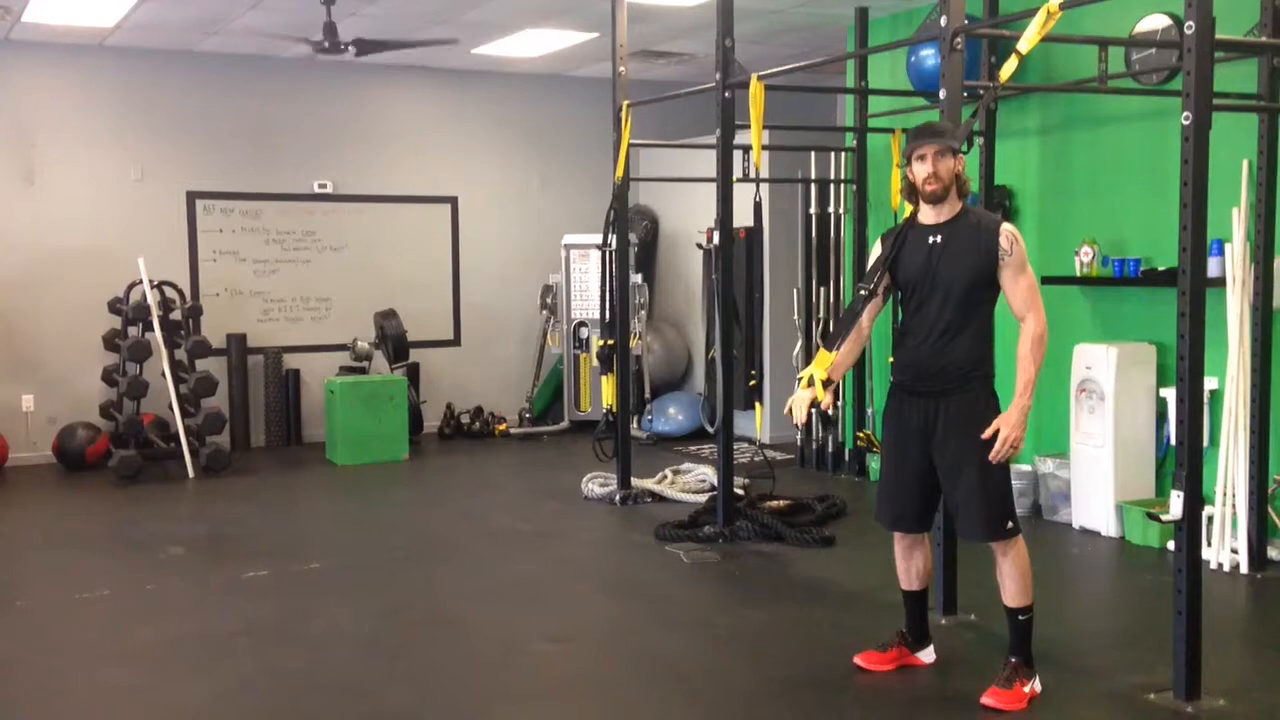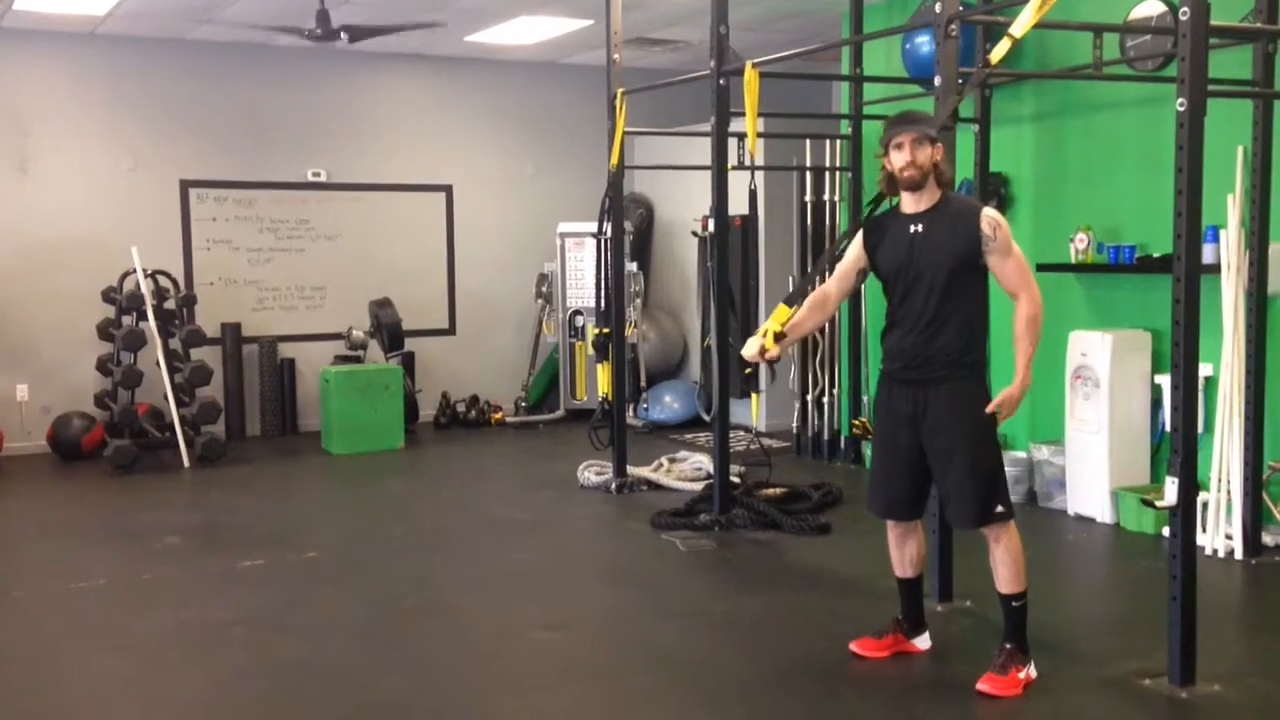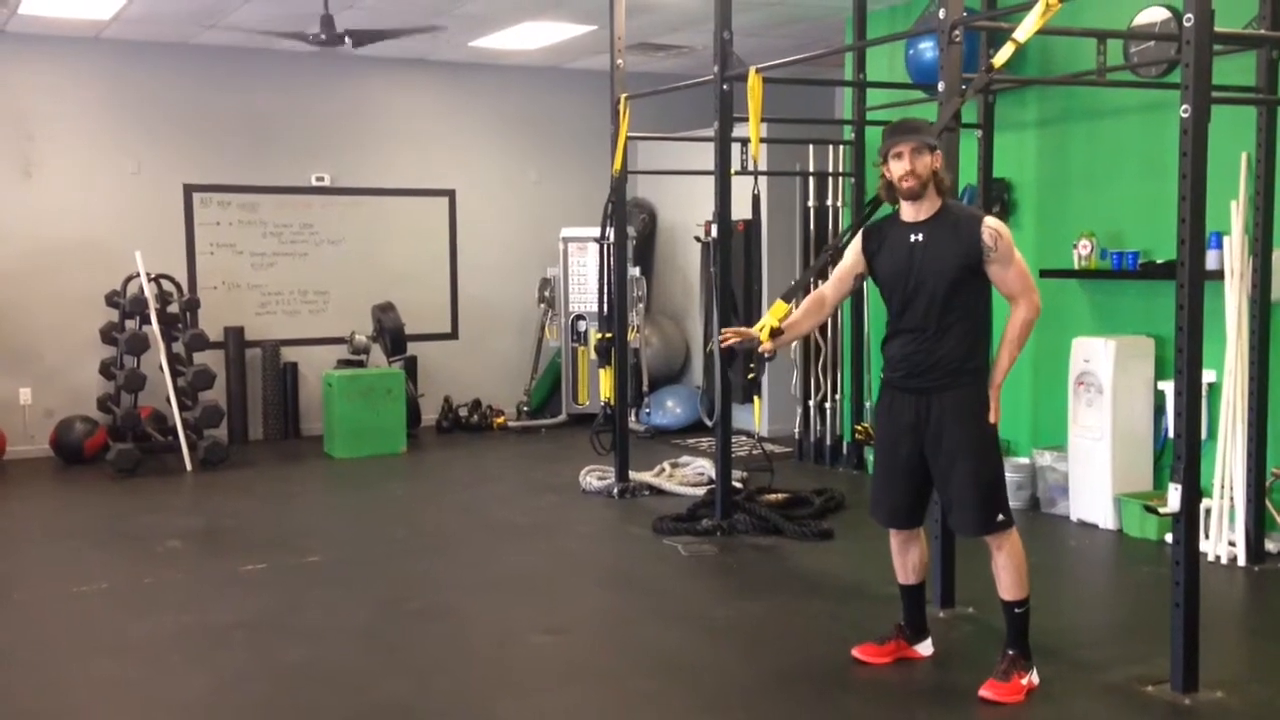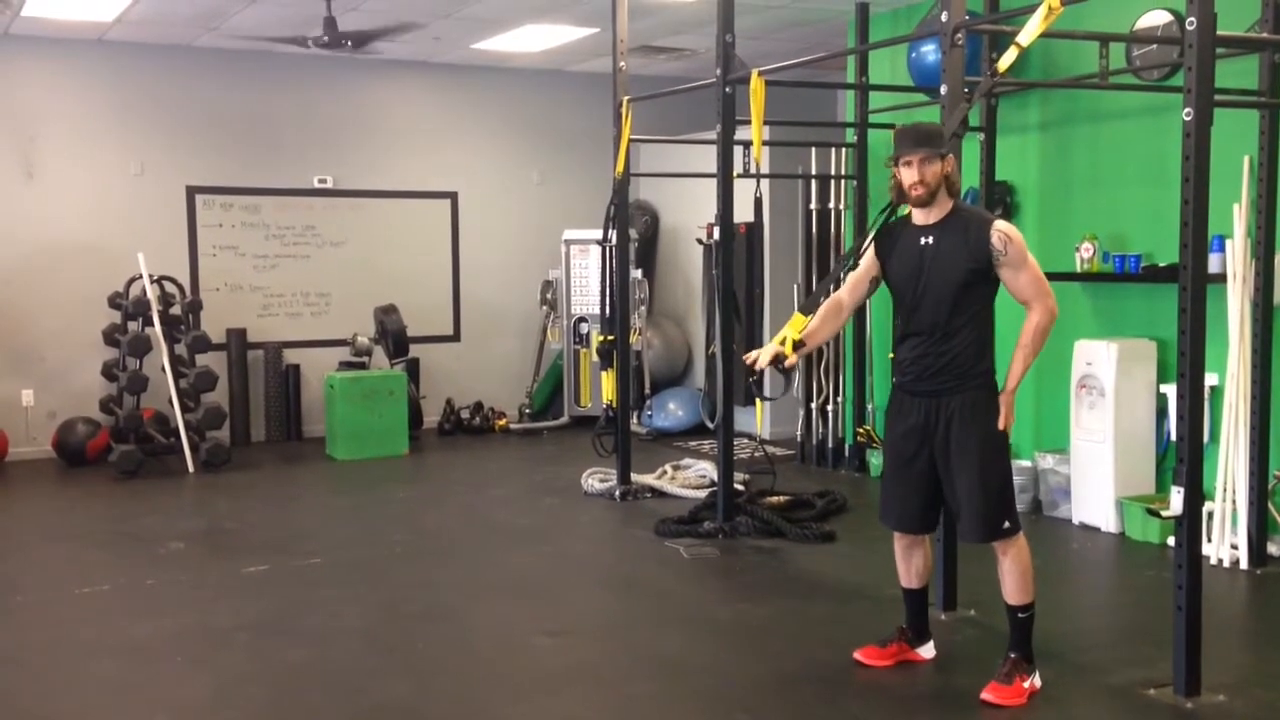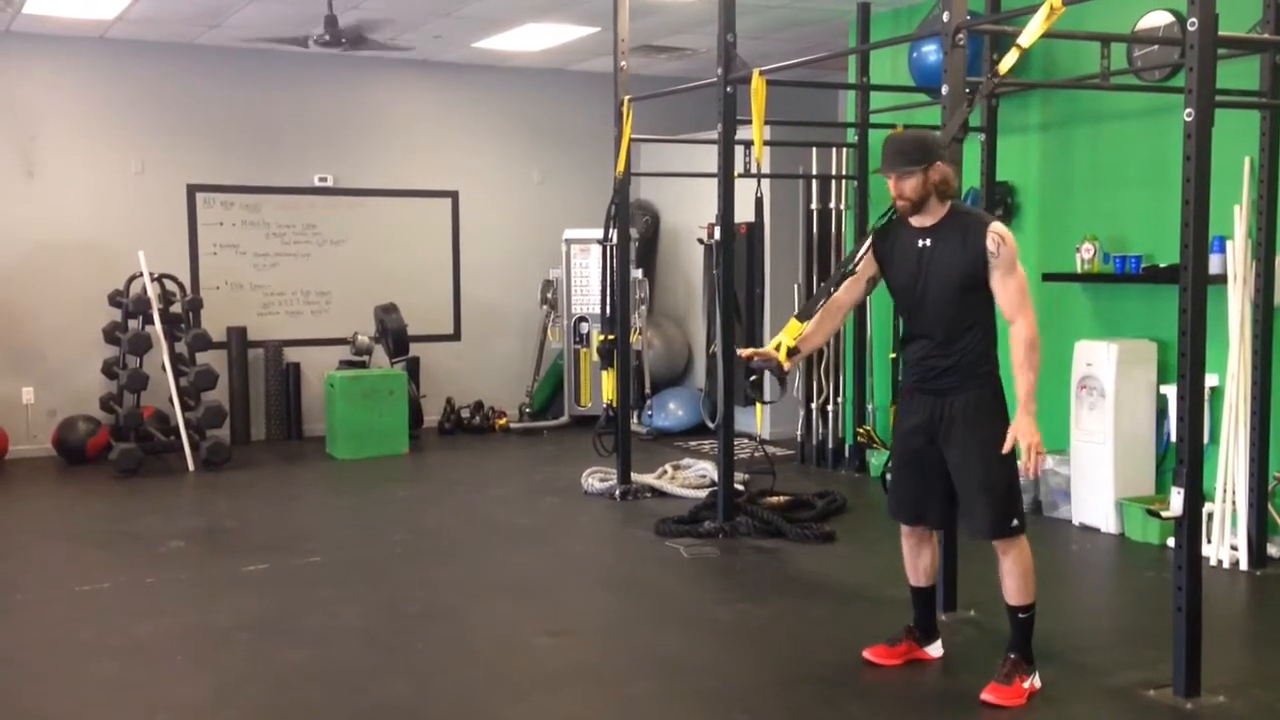
dt=0.5s
person 1, frame 1
left shoulder: (995, 235)
right shoulder: (894, 242)
left elbow: (1032, 318)
right elbow: (861, 318)
left wrist: (1020, 404)
right wrist: (820, 380)
left hip: (968, 404)
right hip: (906, 402)
left knee: (1000, 532)
right knee: (905, 525)
left ankle: (1022, 664)
right ankle: (916, 640)
person 1, frame 2
left shoulder: (978, 221)
right shoulder: (875, 232)
left elbow: (1026, 296)
right elbow: (830, 293)
left wrist: (1020, 378)
right wrist: (778, 336)
left hip: (958, 391)
right hip: (896, 390)
left knee: (992, 517)
right knee: (897, 513)
left ankle: (1017, 650)
right ankle: (911, 626)
person 1, frame 3
left shoulder: (979, 231)
right shoulder: (873, 238)
left elbow: (1026, 301)
right elbow: (826, 295)
left wrist: (994, 382)
right wrist: (773, 335)
left hip: (961, 399)
right hip: (898, 397)
left knee: (994, 525)
right knee: (899, 520)
left ankle: (1019, 657)
right ankle: (914, 633)
person 1, frame 4
left shoulder: (990, 234)
right shoulder: (886, 240)
left elbow: (1042, 306)
right elbow: (844, 300)
left wrist: (1009, 388)
right wrist: (792, 345)
left hip: (970, 403)
right hip: (908, 401)
left knee: (1001, 531)
right knee: (906, 525)
left ankle: (1022, 661)
right ankle: (916, 635)
person 1, frame 5
left shoulder: (986, 235)
right shoulder: (885, 240)
left elbow: (1022, 322)
right elbow: (842, 301)
left wrist: (1025, 413)
right wrist: (790, 351)
left hip: (975, 402)
right hip: (915, 400)
left knee: (1003, 531)
right knee: (914, 522)
left ankle: (1021, 661)
right ankle: (924, 634)
